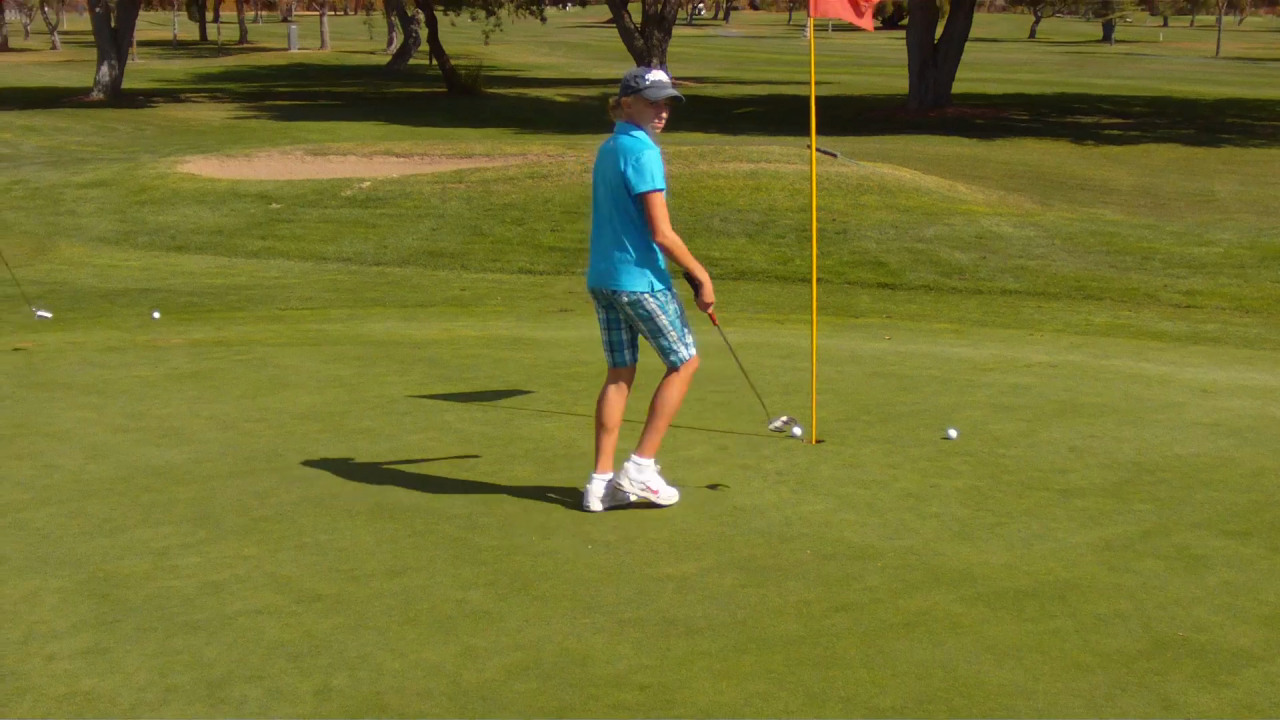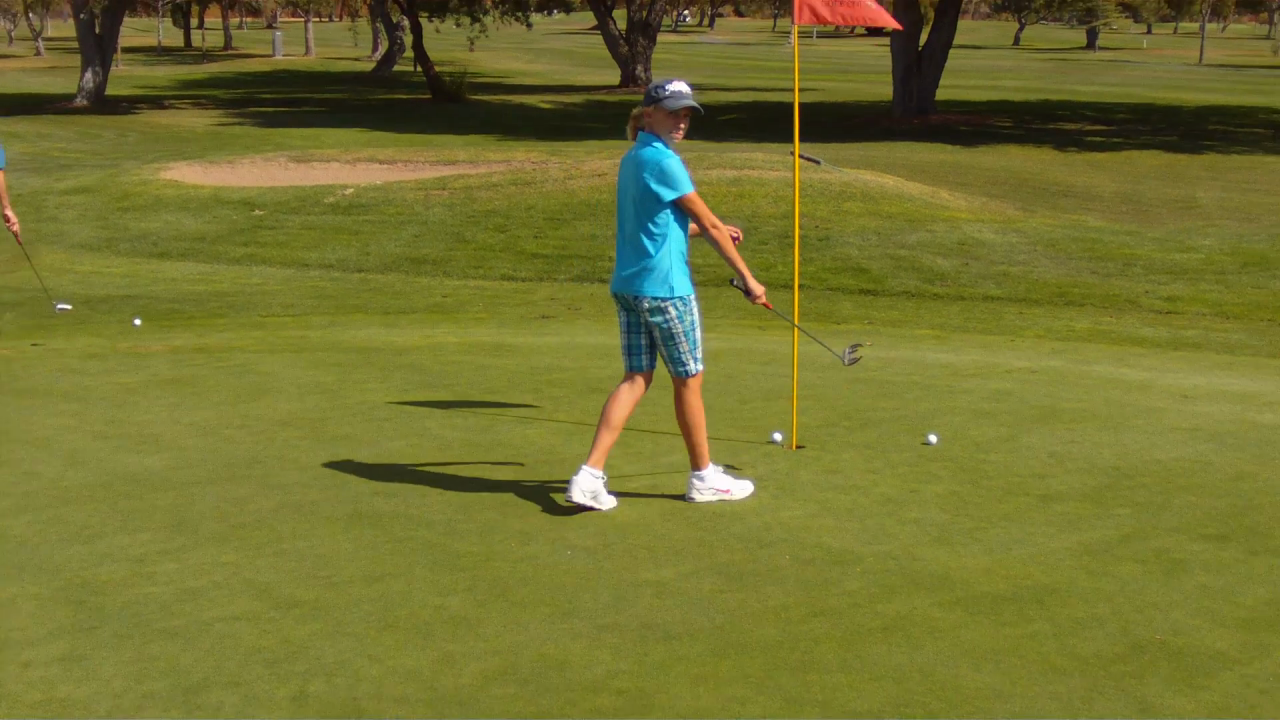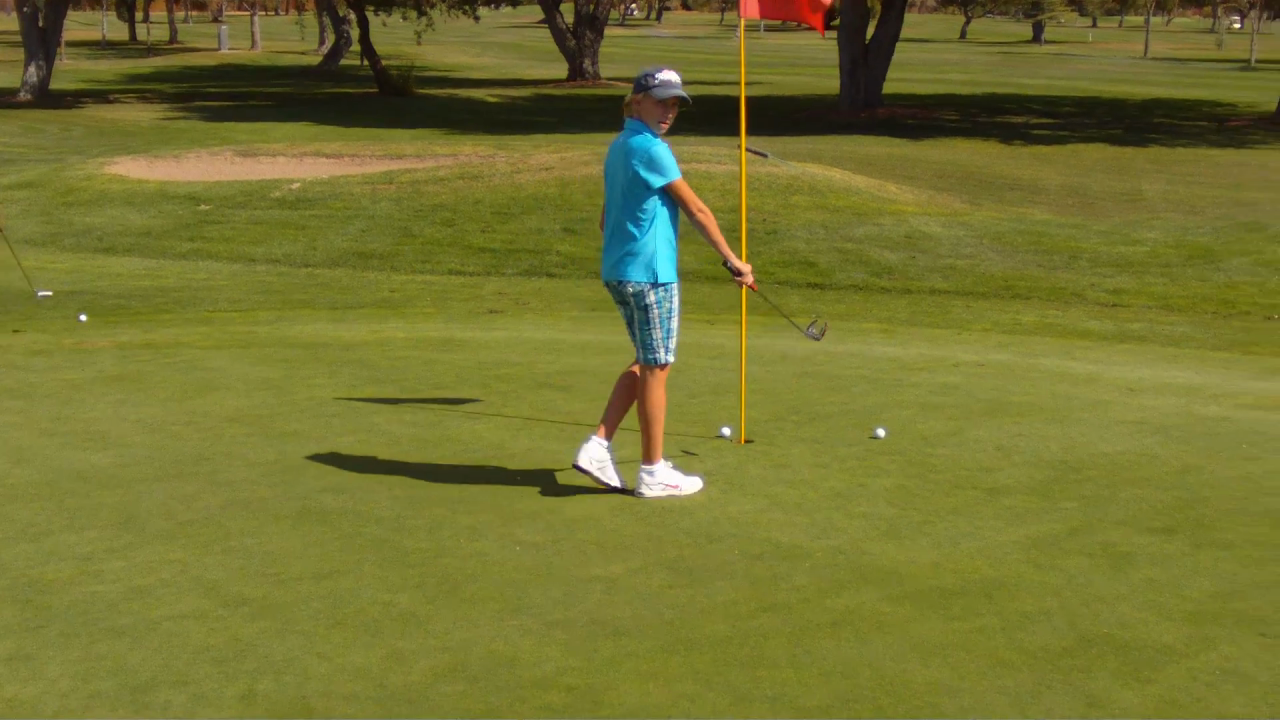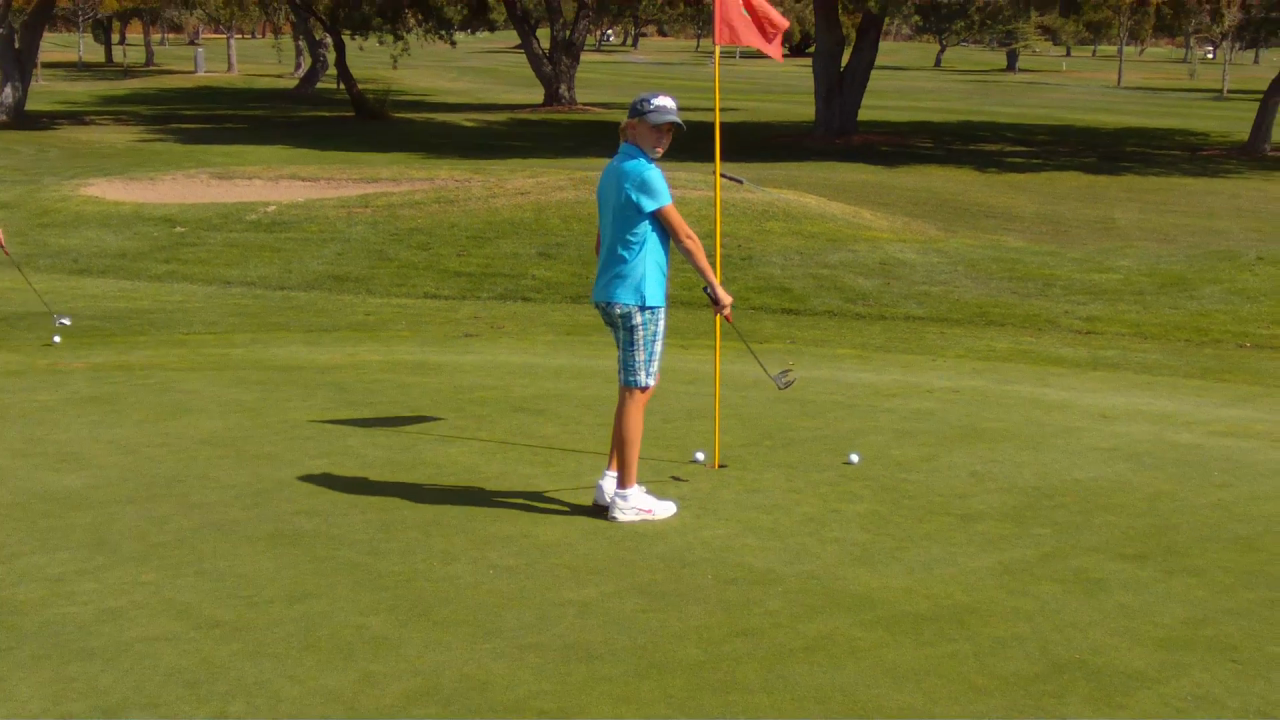
dt=0.3s
person 1, frame 1
left shoulder: (608, 149)
right shoulder: (642, 152)
right elbow: (661, 232)
right wrist: (702, 279)
left hip: (604, 278)
right hip: (641, 280)
left knee: (620, 375)
right knee: (683, 363)
left ankle: (602, 481)
right ankle: (640, 464)
person 1, frame 2
left shoulder: (633, 158)
right shoulder: (663, 162)
right elbow: (708, 224)
left wrist: (713, 228)
right wrist: (748, 278)
left hip: (629, 284)
right hip: (665, 286)
left knee: (636, 379)
right knee: (689, 379)
left ankle: (590, 476)
right ankle: (703, 477)
person 1, frame 3
left shoulder: (620, 145)
right shoulder: (650, 149)
right elbow: (697, 210)
right wrist: (733, 259)
left hip: (620, 270)
right hip: (650, 274)
left knee: (643, 365)
right knee: (656, 369)
left ankle: (598, 446)
right ankle: (653, 471)
person 1, frame 4
left shoulder: (613, 170)
right shoulder: (643, 173)
right elbow: (684, 237)
right wrist: (716, 287)
left hip: (611, 294)
right hip: (639, 296)
left knee: (637, 387)
right knee: (635, 392)
left ankle: (612, 480)
right ankle: (626, 495)
